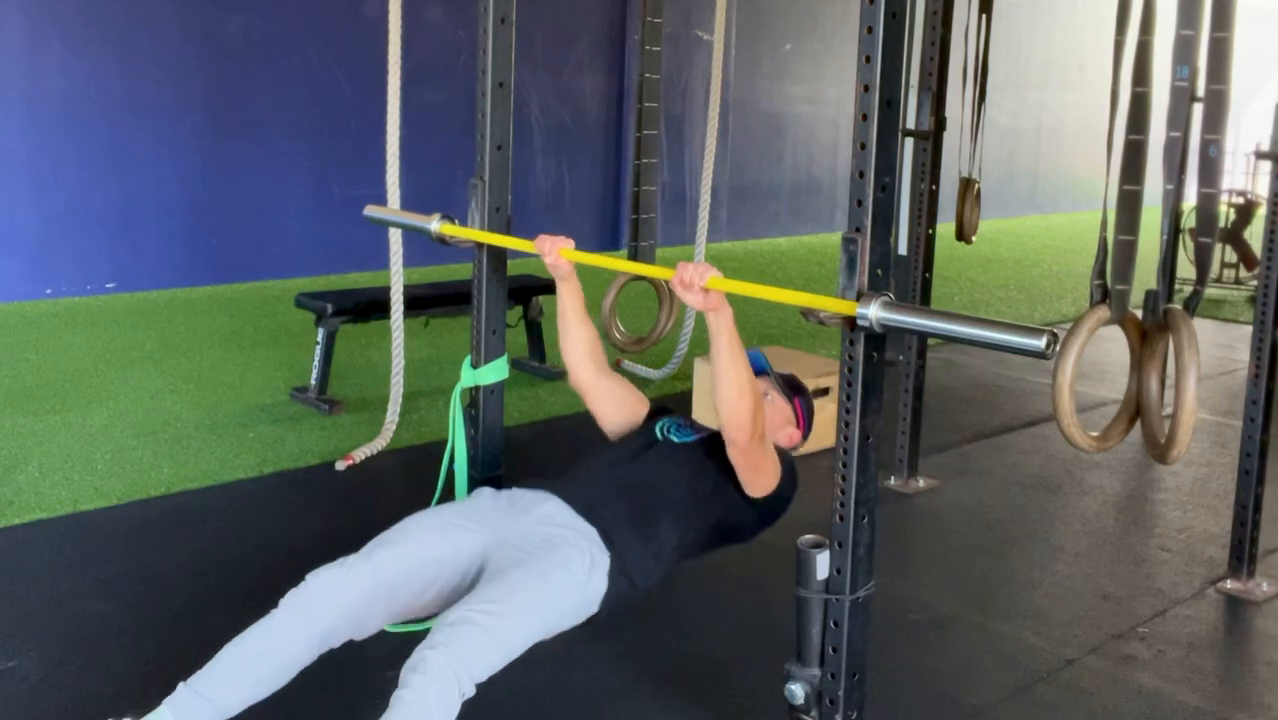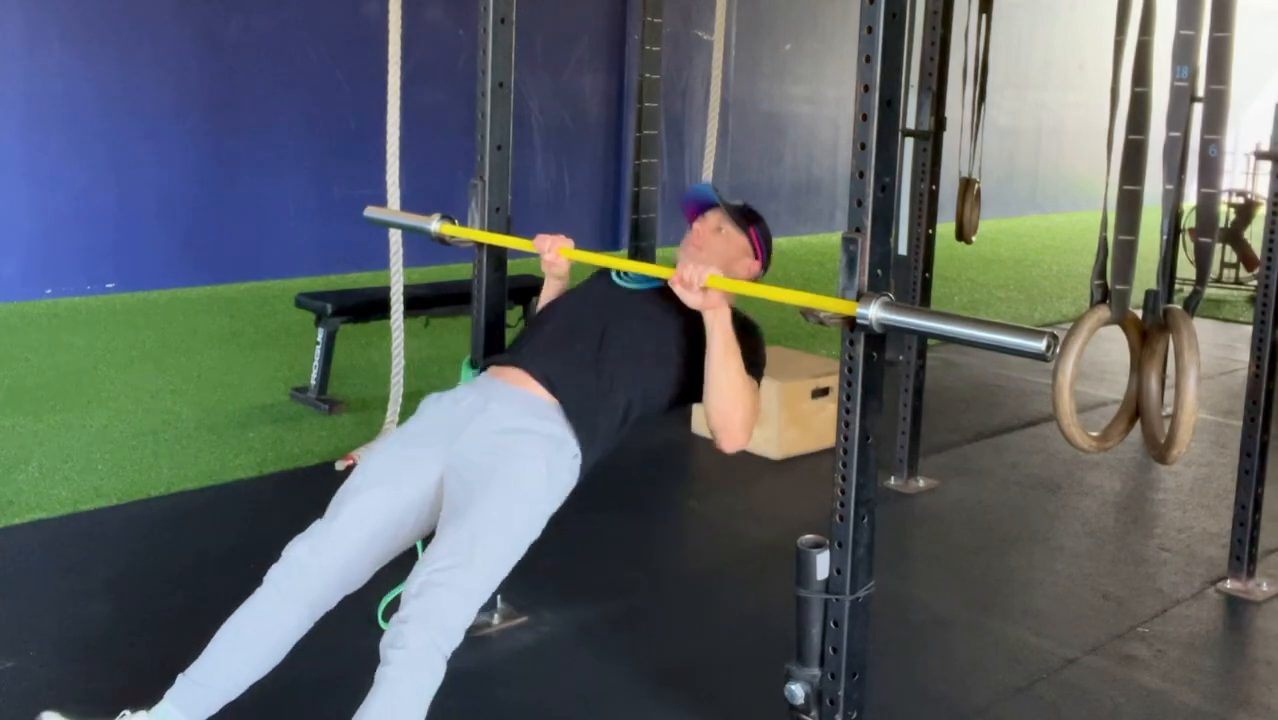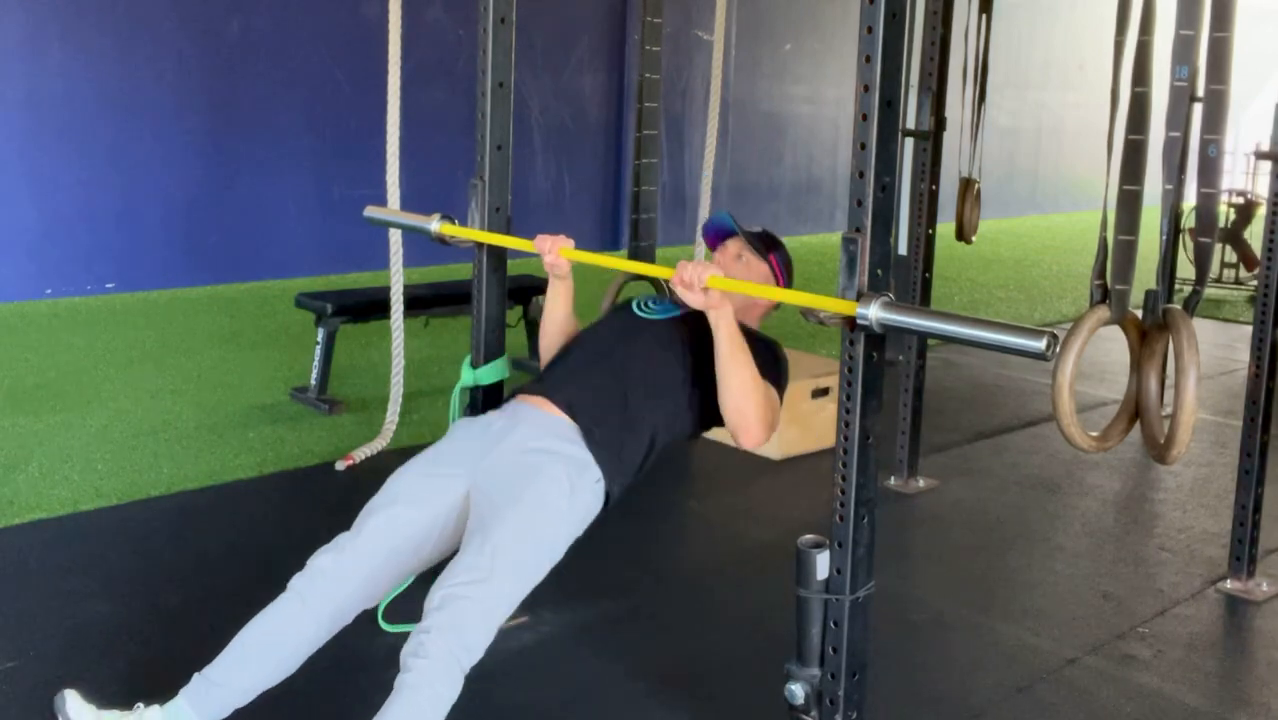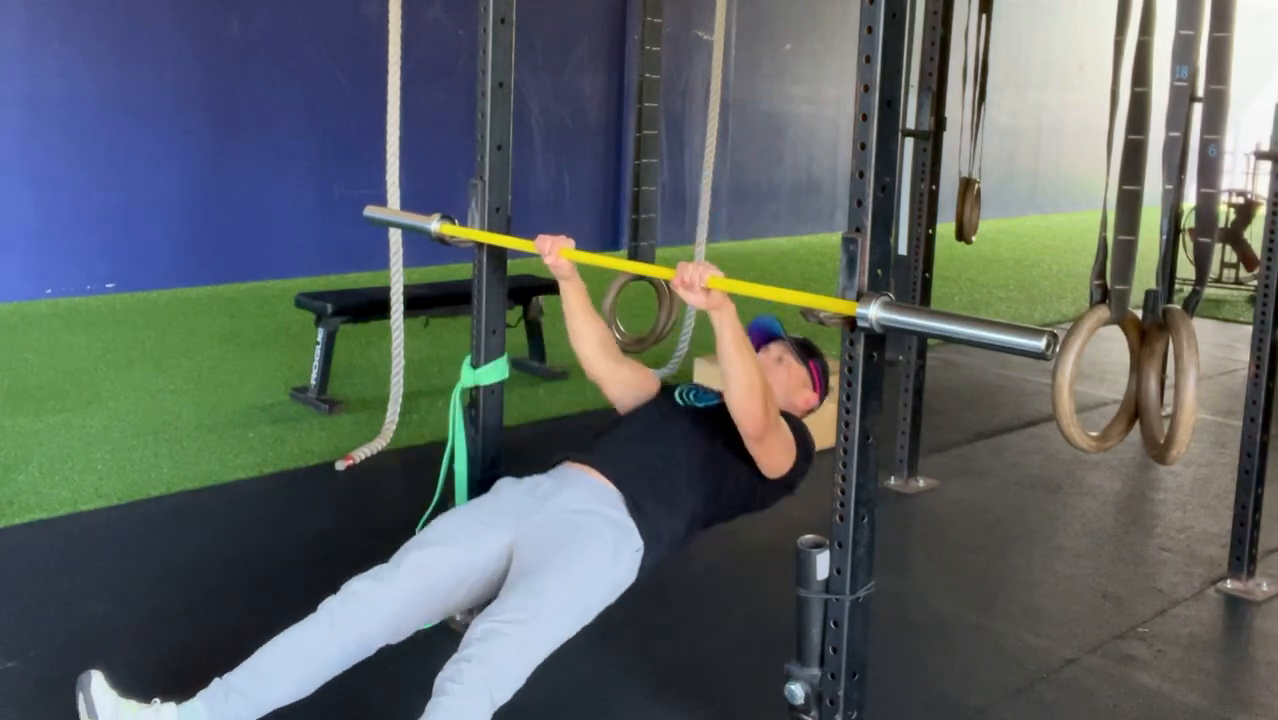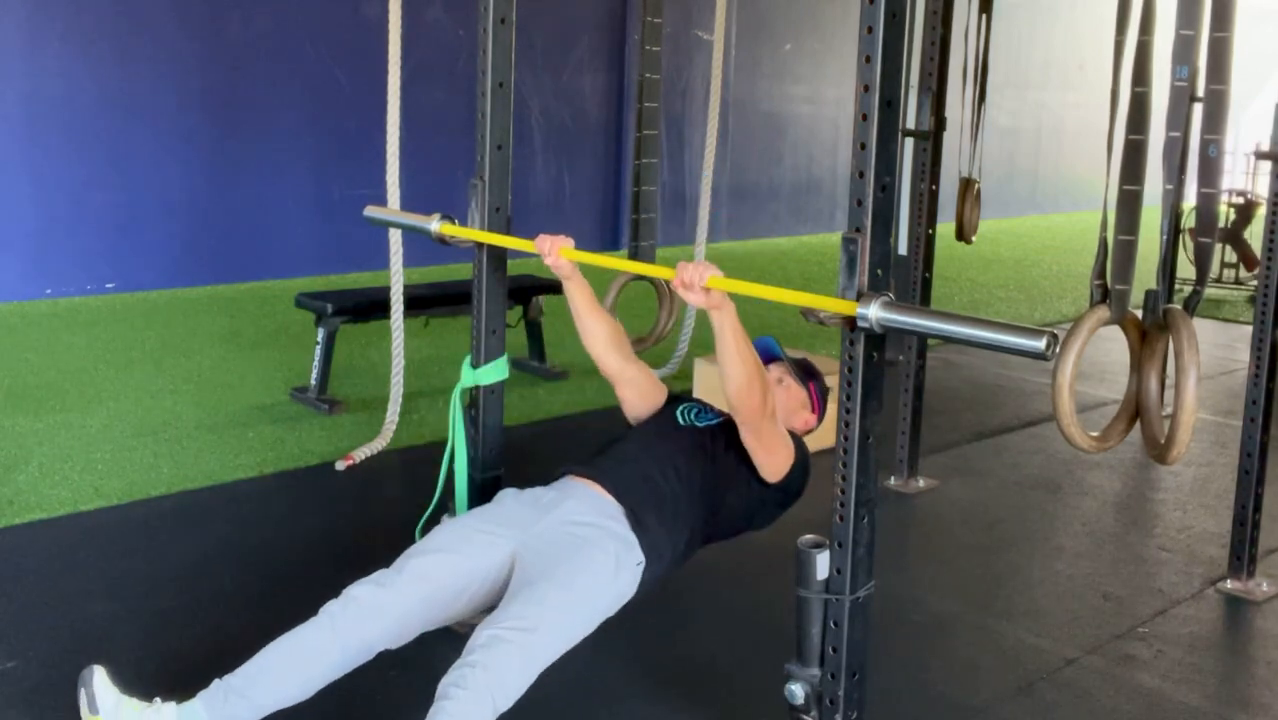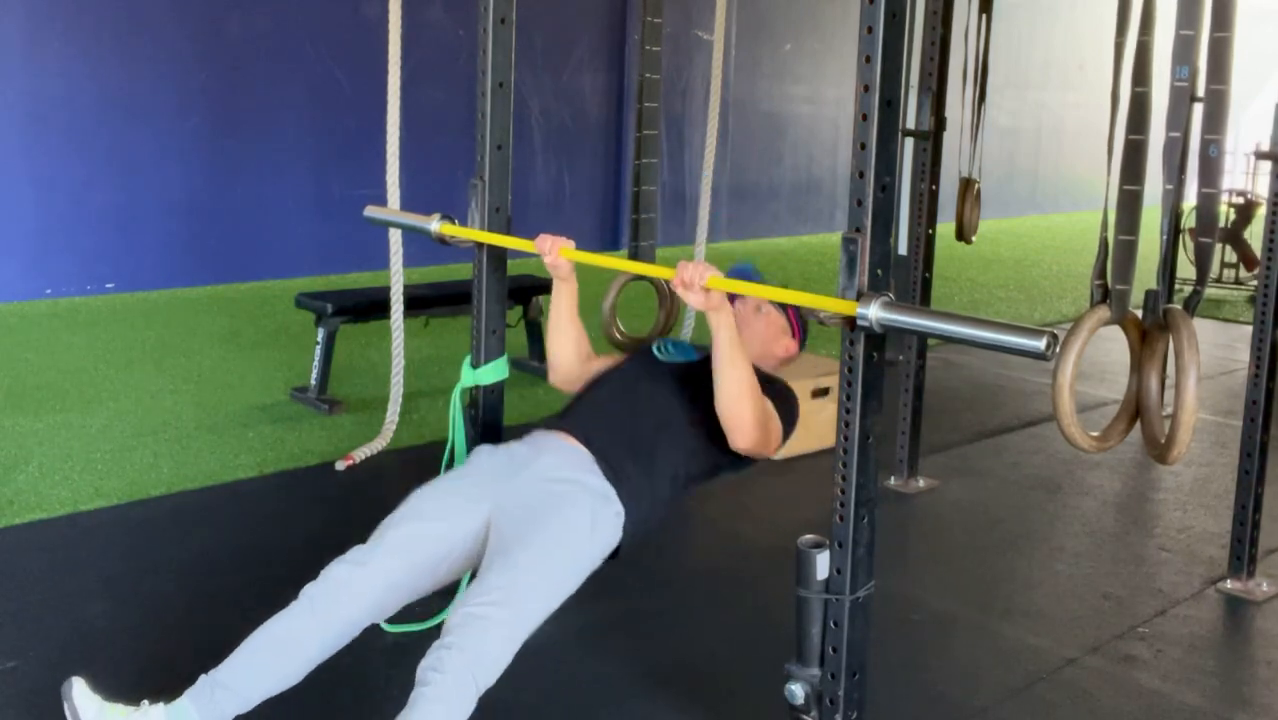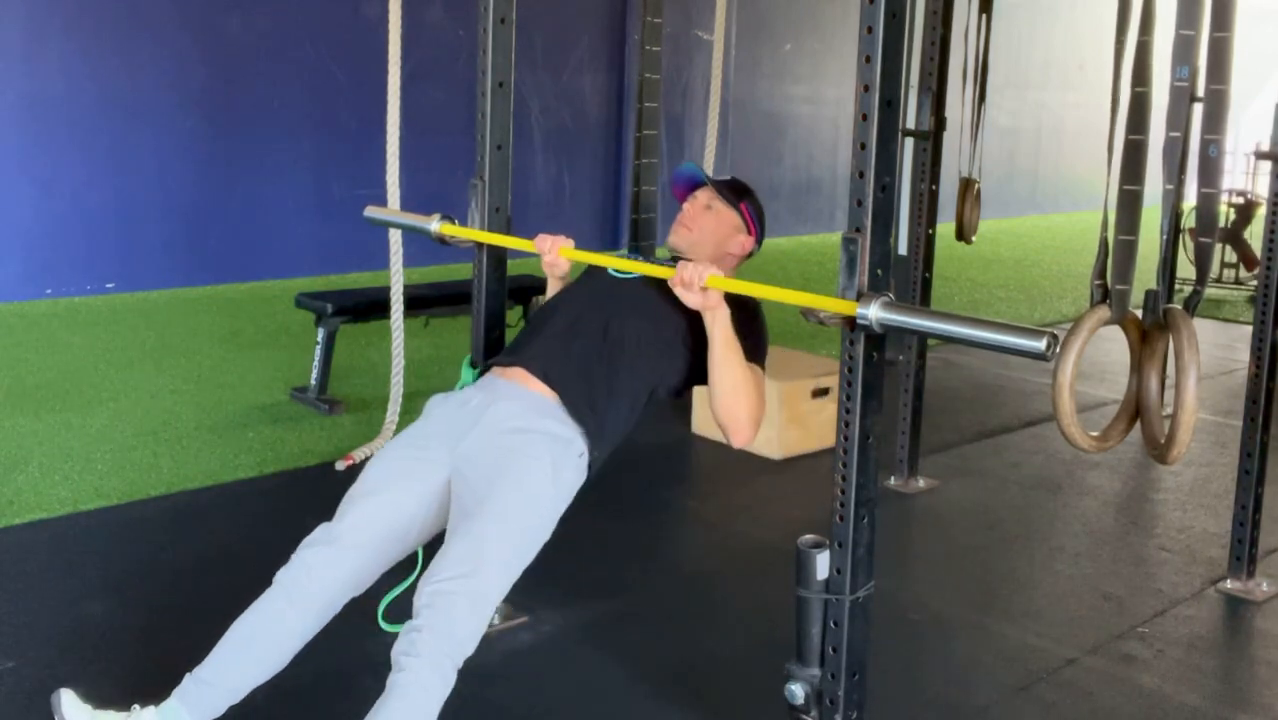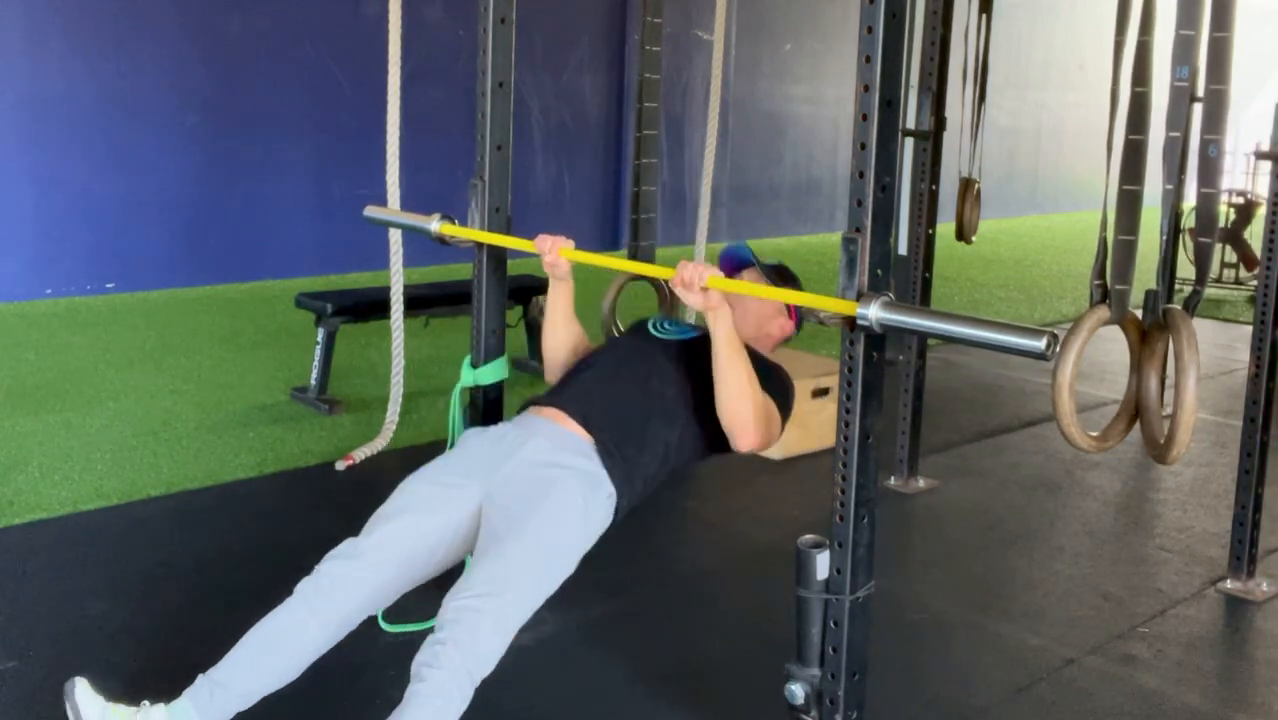
dt=0.4s
person 1, frame 1
left shoulder: (764, 483)
right shoulder: (668, 426)
left elbow: (742, 432)
right elbow: (590, 375)
left wrist: (719, 314)
right wrist: (567, 279)
left hip: (577, 548)
right hip: (506, 507)
left knee: (446, 657)
right knee: (328, 595)
person 1, frame 2
left shoulder: (727, 329)
right shoulder: (626, 277)
left elbow: (731, 432)
left wrist: (715, 308)
right wrist: (556, 278)
left hip: (536, 443)
right hip: (460, 408)
left knee: (427, 617)
right knee: (313, 564)
person 1, frame 3
left shoulder: (756, 351)
right shoulder: (648, 307)
left elbow: (750, 429)
left wrist: (716, 307)
right wrist: (560, 279)
left hip: (563, 465)
right hip: (488, 433)
left knee: (449, 630)
right knee: (336, 574)
person 1, frame 4
left shoulder: (781, 452)
right shoulder: (680, 400)
left elbow: (754, 416)
right elbow: (602, 361)
left wrist: (721, 310)
right wrist: (565, 272)
left hip: (605, 531)
right hip: (531, 495)
right knee: (371, 600)
person 1, frame 5
left shoulder: (777, 466)
right shoulder: (684, 415)
left elbow: (750, 408)
right elbow: (615, 357)
left wrist: (719, 310)
right wrist: (567, 271)
left hip: (605, 544)
right hip: (531, 507)
right knee: (374, 605)
person 1, frame 6
left shoulder: (771, 397)
right shoulder: (670, 351)
left elbow: (743, 434)
right elbow: (569, 376)
left wrist: (722, 315)
right wrist: (564, 280)
left hip: (584, 497)
right hip: (510, 461)
left knee: (472, 642)
right knee: (354, 584)
person 1, frame 7
left shoulder: (731, 314)
right shoulder: (627, 265)
left elbow: (740, 428)
left wrist: (715, 310)
right wrist: (557, 276)
left hip: (543, 440)
right hip: (467, 408)
left knee: (448, 611)
right knee: (328, 560)
person 1, frame 8
left shoulder: (764, 380)
right shoulder: (664, 331)
left elbow: (746, 433)
right elbow: (562, 365)
left wrist: (715, 311)
right wrist: (561, 277)
left hip: (577, 476)
right hip: (502, 443)
left knee: (468, 626)
right knee: (350, 574)
